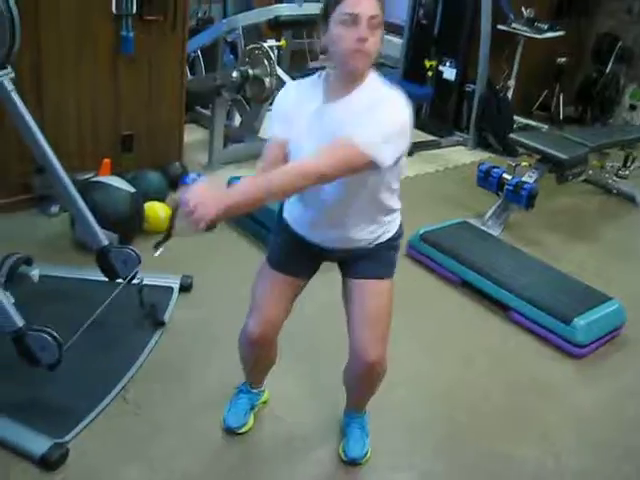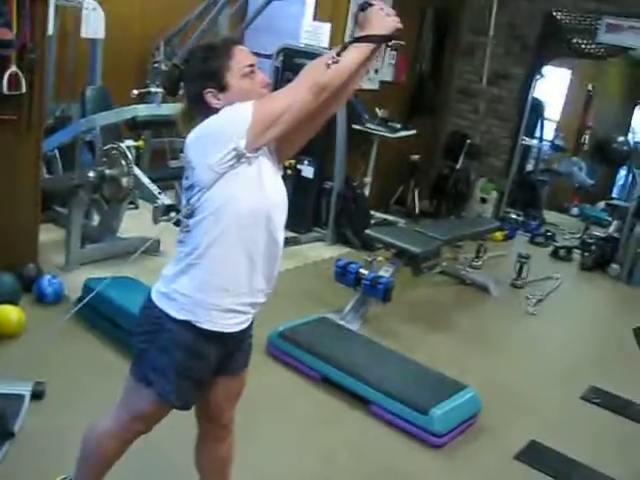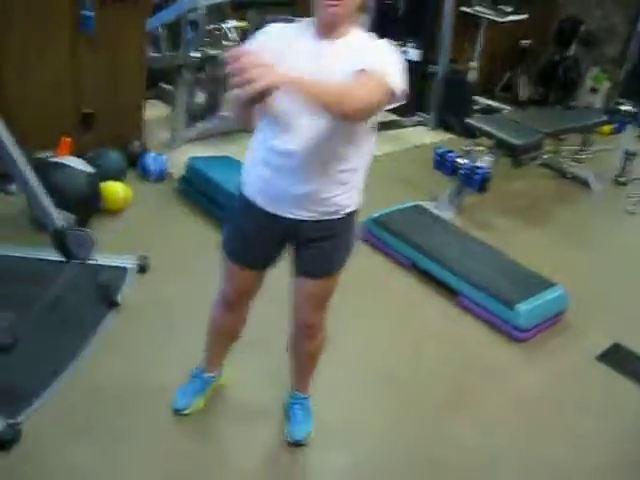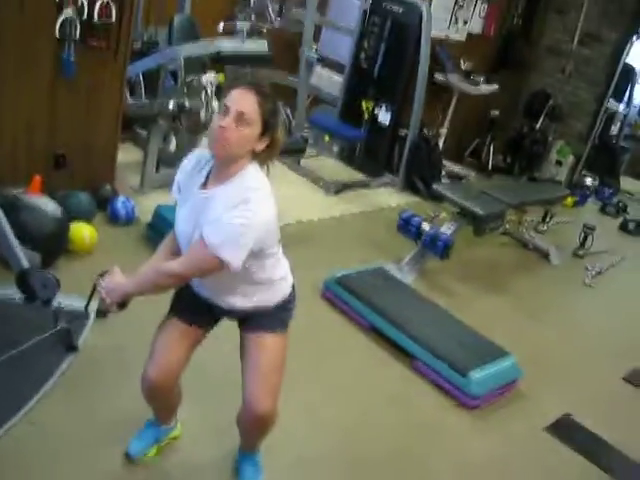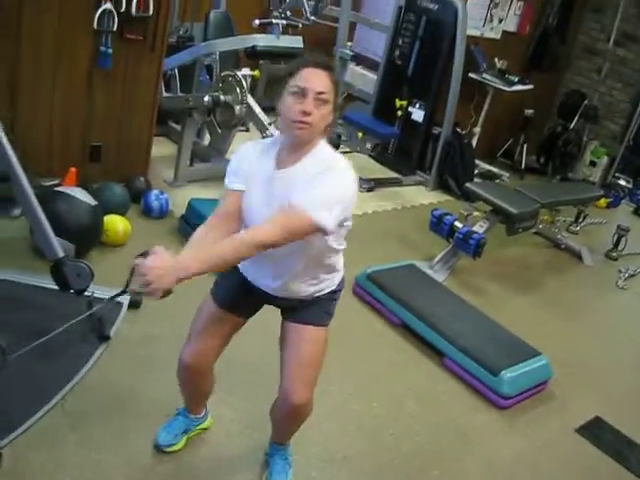
dt=1s
person 1, frame 1
left shoulder: (391, 109)
right shoulder: (294, 94)
left elbow: (316, 172)
right elbow: (268, 170)
left wrist: (226, 198)
right wrist: (226, 199)
left hip: (369, 241)
right hip: (301, 228)
left knee: (370, 357)
right knee: (258, 330)
left ankle: (355, 415)
right ankle: (252, 389)
person 1, frame 2
left shoulder: (260, 146)
right shoulder: (214, 135)
left elbow: (325, 102)
right elbow: (313, 89)
left wrist: (371, 42)
left hip: (233, 323)
right hip: (185, 321)
left knee: (218, 423)
right knee: (133, 420)
person 1, frame 3
left shoulder: (380, 54)
right shoulder: (277, 37)
left elbow: (355, 104)
right elbow: (245, 107)
left wrist: (282, 78)
right wrist: (248, 87)
left hip: (329, 216)
right hip: (262, 201)
left knee: (309, 319)
right knee: (233, 298)
left ankle: (300, 397)
right ankle: (208, 372)
person 1, frame 4
left shoulder: (251, 207)
right shoulder: (195, 163)
left elbow: (181, 270)
right elbow: (178, 237)
left wrist: (126, 287)
right wrist: (133, 279)
left hip: (263, 300)
right hip: (204, 287)
left knee: (260, 410)
right knee: (155, 379)
right ankle: (165, 424)
person 1, frame 5
left shoulder: (336, 178)
right shoulder: (251, 154)
left elbow: (264, 238)
right elbow: (222, 222)
left wrist: (178, 270)
right wrist: (176, 261)
left hip: (311, 290)
right hip: (249, 272)
left knee: (295, 399)
right knee: (193, 360)
right ankle: (194, 414)
